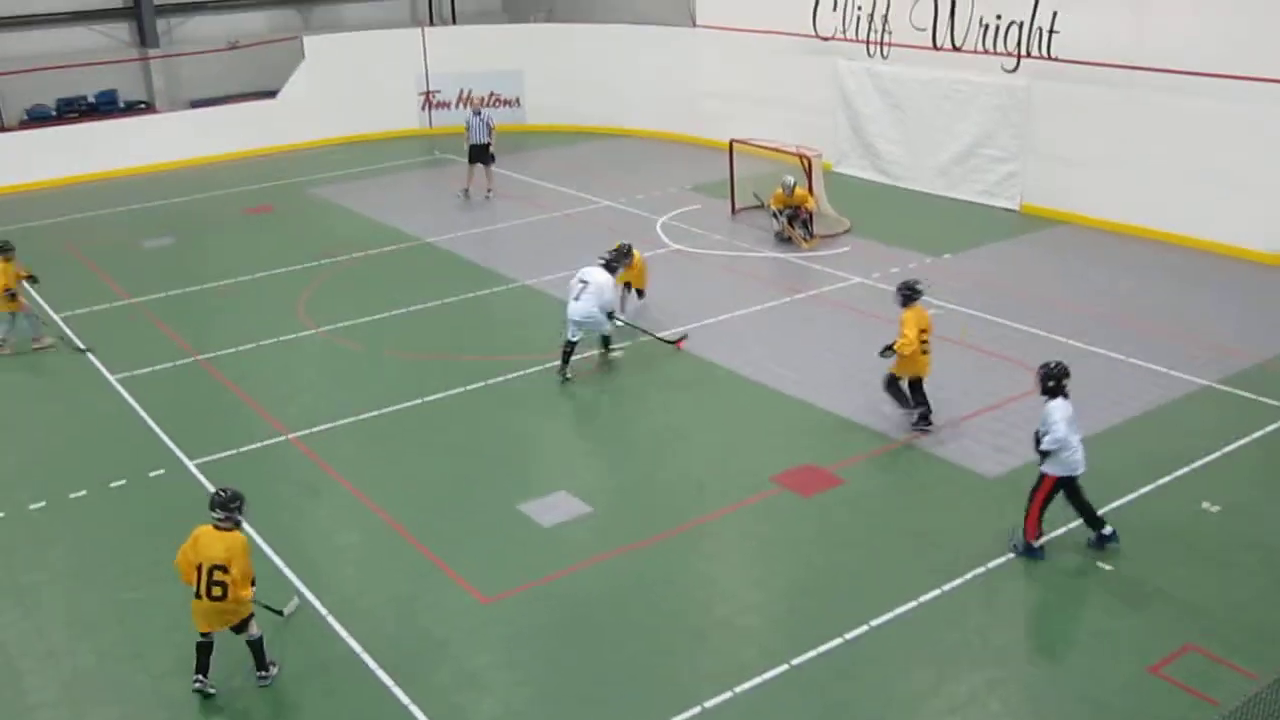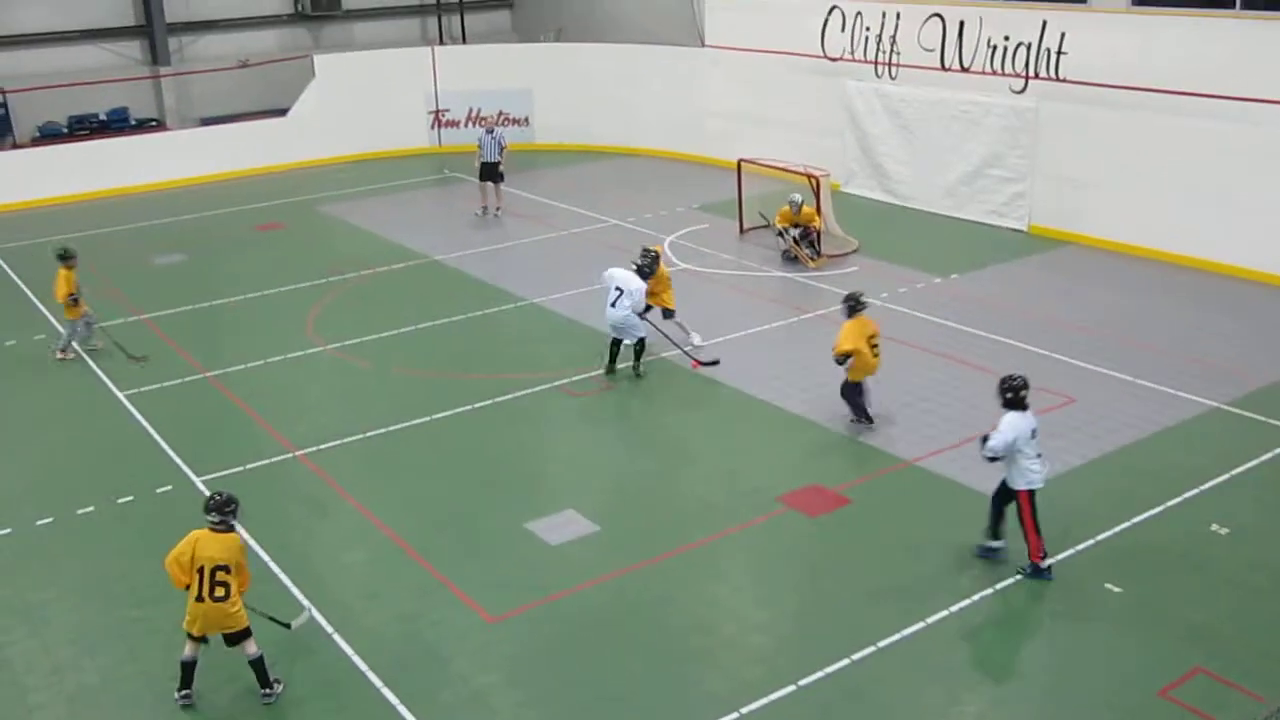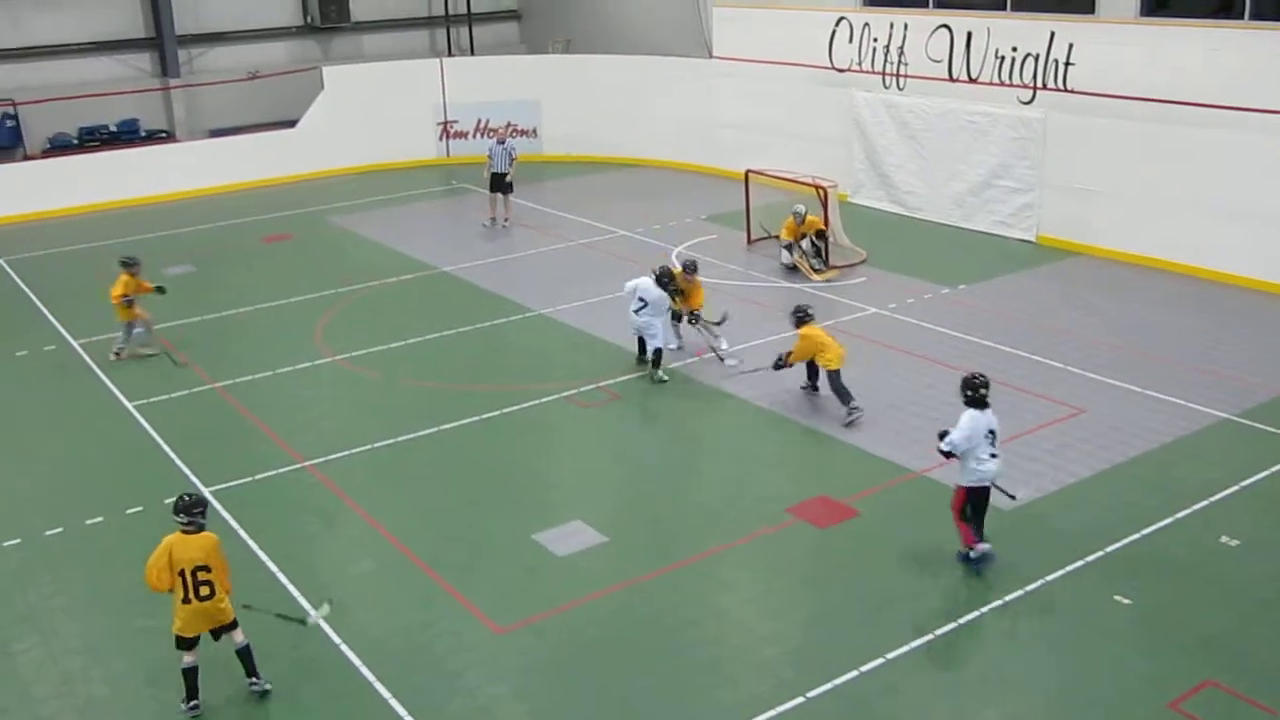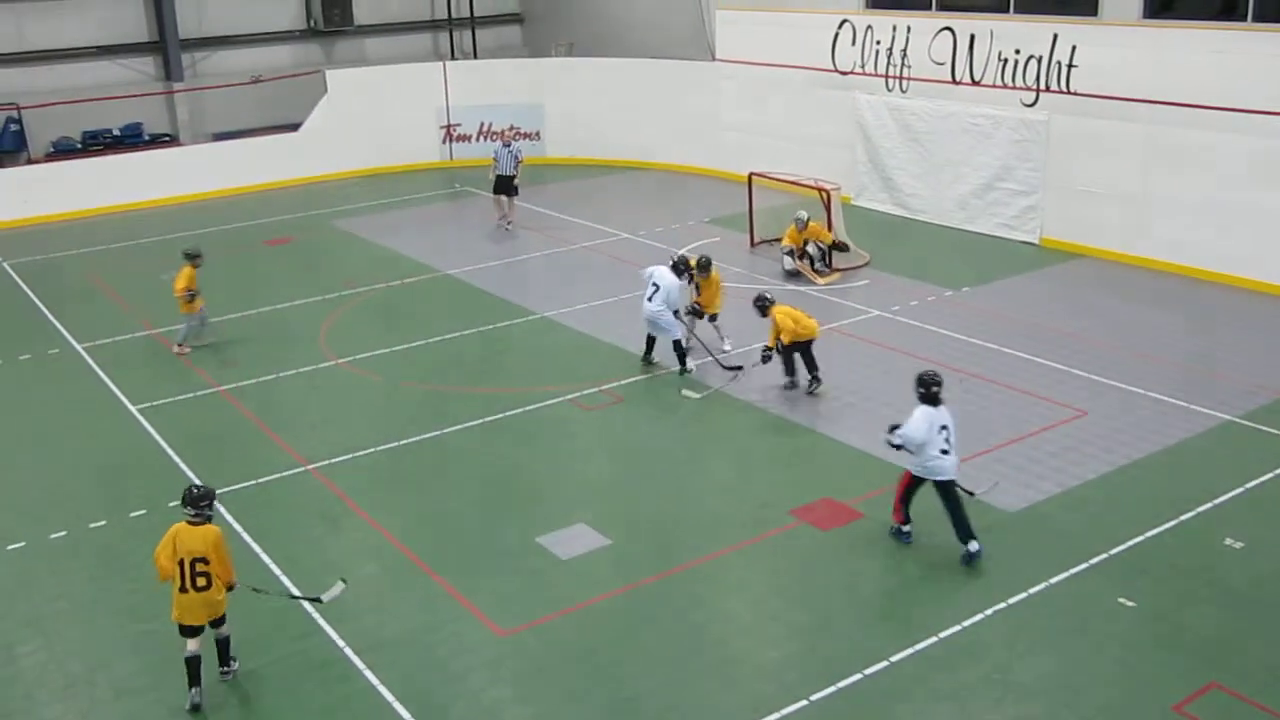
dt=0.3s
person 1, frame 1
left shoulder: (200, 533)
right shoulder: (239, 540)
left elbow: (183, 562)
right elbow: (241, 577)
right wrist: (247, 593)
left hip: (201, 602)
right hip: (229, 602)
left knee: (206, 633)
right knee: (251, 627)
left ankle: (200, 677)
right ankle: (263, 671)
person 1, frame 2
left shoulder: (195, 537)
right shoulder: (235, 542)
left elbow: (174, 562)
right elbow: (243, 577)
left wrist: (188, 584)
right wrist: (237, 591)
left hip: (199, 607)
right hip: (228, 607)
left knee: (192, 644)
right knee: (248, 644)
left ankle: (184, 691)
right ankle: (267, 688)
person 1, frame 3
left shoulder: (170, 543)
right shoulder: (210, 540)
left elbow: (154, 573)
right elbow: (222, 572)
left wrist: (171, 587)
right wrist: (224, 591)
left hip: (187, 609)
right hip: (215, 603)
left knee: (188, 653)
right knee: (236, 633)
left ankle: (192, 701)
right ankle: (254, 679)
person 1, frame 4
left shoulder: (176, 531)
right shoulder: (214, 533)
left elbow: (162, 560)
right elbow: (223, 565)
right wrist: (229, 582)
left hip: (185, 598)
right hip: (212, 594)
left knee: (192, 642)
right knee: (220, 627)
left ankle: (195, 688)
right ankle: (225, 667)
person 2, frame 1
left shoulder: (1055, 407)
right shoulder: (1060, 402)
left elbow: (1058, 437)
left wrist: (1043, 446)
right wrist: (1043, 441)
left hip: (1059, 464)
right hip: (1070, 459)
left knee: (1037, 500)
right knee: (1076, 499)
left ankle: (1032, 545)
right ankle: (1105, 533)
person 2, frame 2
left shoulder: (1011, 420)
right shoulder: (1026, 414)
left elbow: (996, 446)
left wrist: (987, 444)
right wrist: (992, 444)
left hip: (1023, 477)
right hip: (1021, 472)
left knee: (1028, 520)
right knee: (998, 501)
left ankle: (1040, 565)
right ankle: (994, 544)
person 2, frame 3
left shoulder: (970, 416)
right shoulder: (990, 414)
left elbow: (956, 441)
left wrist: (944, 443)
right wrist: (957, 451)
left hip: (973, 473)
right hip: (990, 469)
left knee: (959, 511)
right knee: (978, 512)
left ankle: (980, 548)
right ankle: (975, 554)
person 2, frame 4
left shoulder: (922, 412)
right shoulder: (943, 410)
left elbow: (914, 436)
left wrist: (895, 436)
left hip: (925, 465)
right hip: (947, 465)
left knee: (903, 494)
right knee: (954, 506)
left ankle: (903, 529)
right ankle: (972, 546)
